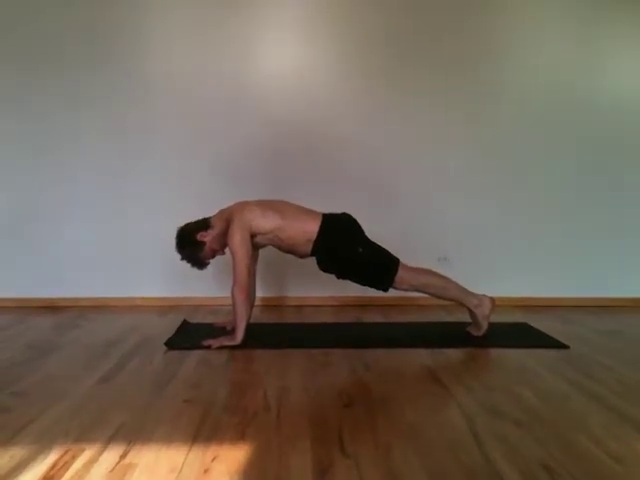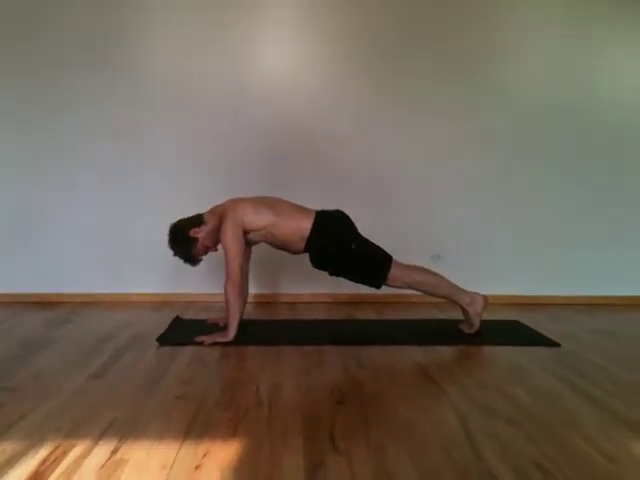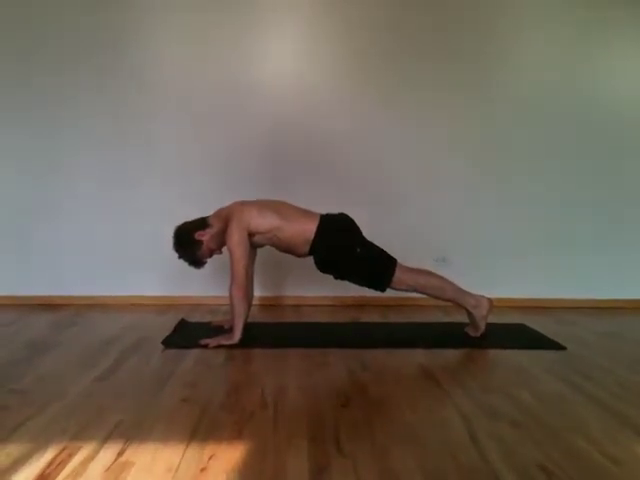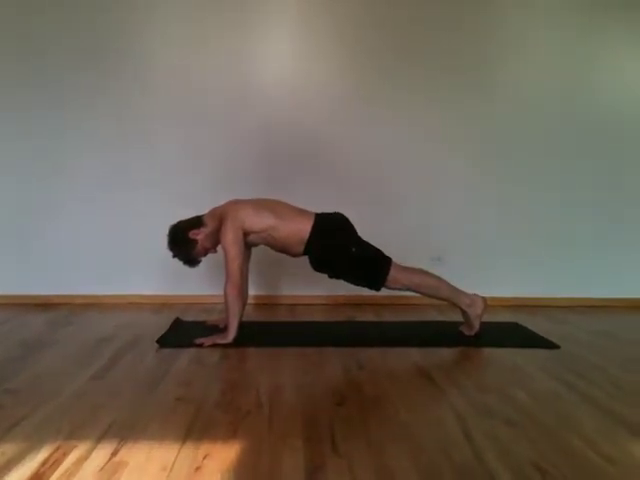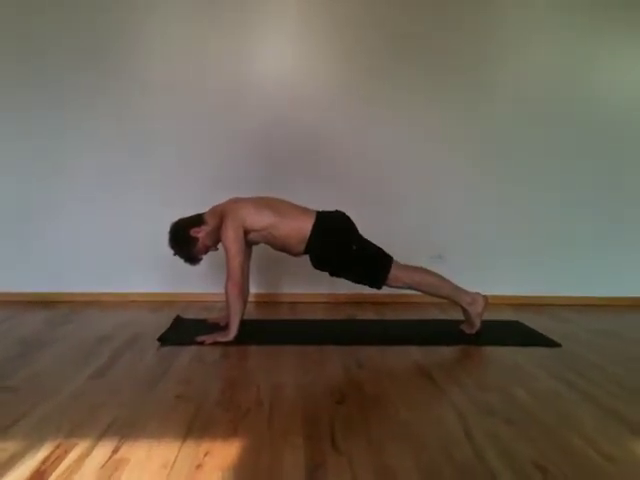
dt=0.5s
person 1, frame 1
left shoulder: (235, 227)
right shoulder: (240, 219)
left elbow: (241, 284)
right elbow: (249, 277)
left wrist: (237, 334)
right wrist: (240, 319)
left hip: (335, 239)
right hip: (332, 234)
left knee: (401, 278)
right knee: (402, 277)
left ankle: (475, 302)
right ankle: (474, 303)
person 1, frame 2
left shoulder: (228, 224)
right shoulder: (234, 217)
left elbow: (234, 280)
right elbow: (242, 274)
left wrist: (230, 330)
right wrist: (233, 315)
left hip: (328, 236)
right hip: (325, 231)
left knee: (395, 275)
right knee: (395, 273)
left ankle: (467, 299)
right ankle: (466, 300)
person 1, frame 3
left shoulder: (233, 227)
right shoulder: (238, 218)
left elbow: (239, 283)
right elbow: (247, 276)
left wrist: (235, 333)
right wrist: (238, 318)
left hip: (333, 239)
right hip: (330, 234)
left knee: (399, 278)
right knee: (399, 276)
left ankle: (473, 302)
right ankle: (472, 303)
person 1, frame 4
left shoulder: (228, 226)
right shoulder: (233, 218)
left elbow: (234, 283)
right elbow: (242, 276)
left wrist: (230, 332)
right wrist: (232, 317)
left hip: (328, 239)
right hip: (325, 232)
left knee: (395, 278)
right knee: (394, 275)
left ankle: (467, 301)
right ankle: (466, 302)
person 1, frame 5
left shoulder: (228, 224)
right shoulder: (234, 214)
left elbow: (235, 280)
right elbow: (243, 274)
left wrist: (231, 331)
right wrist: (233, 315)
left hip: (329, 236)
right hip: (326, 232)
left knee: (395, 276)
right knee: (395, 274)
left ankle: (468, 299)
right ankle: (467, 301)
